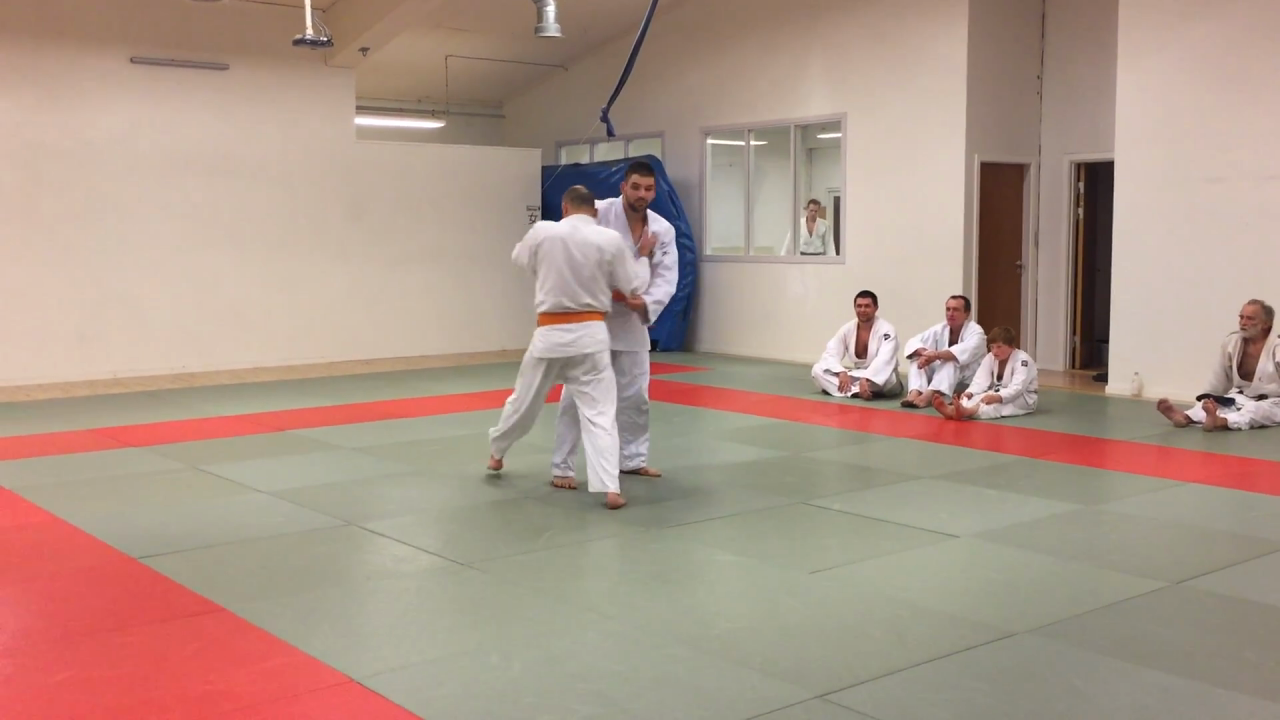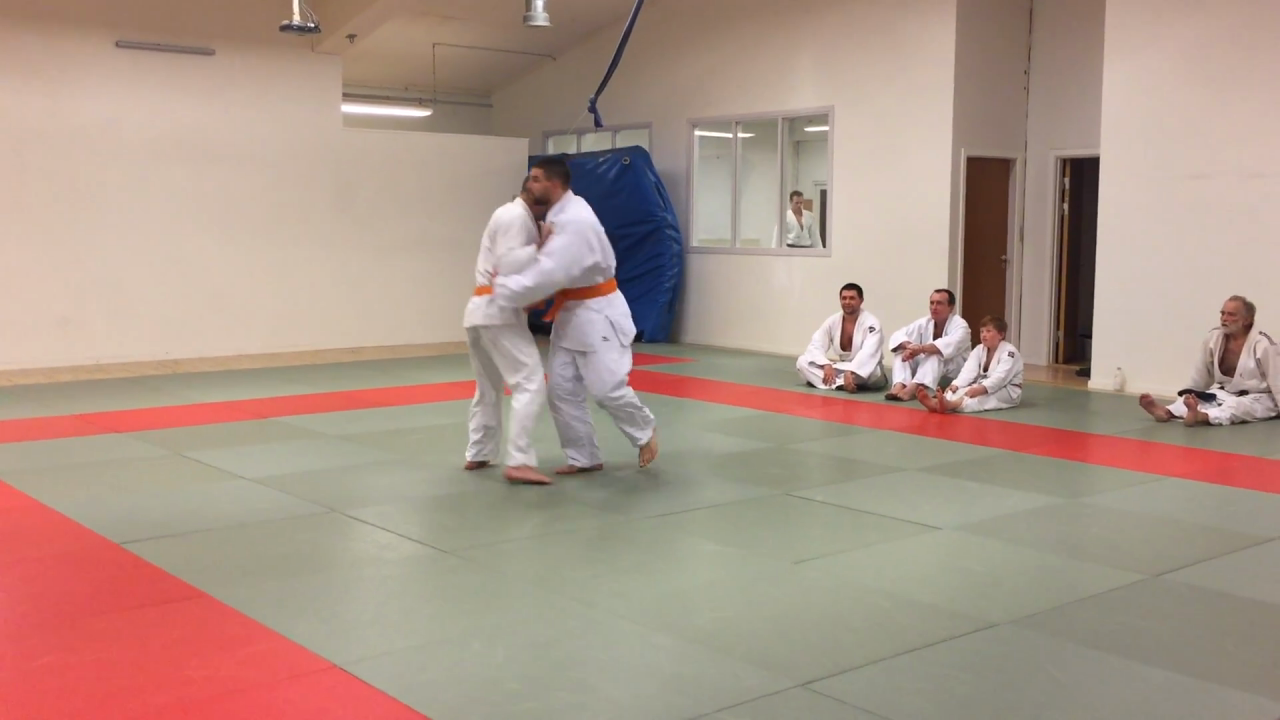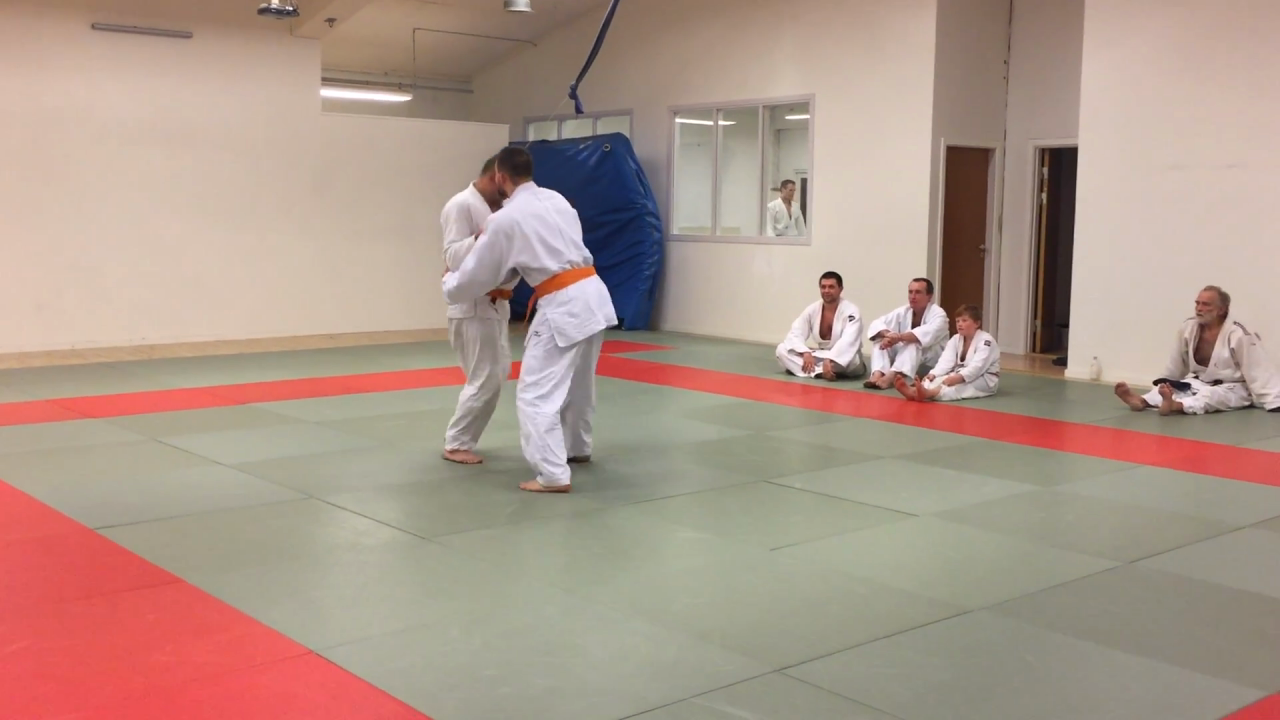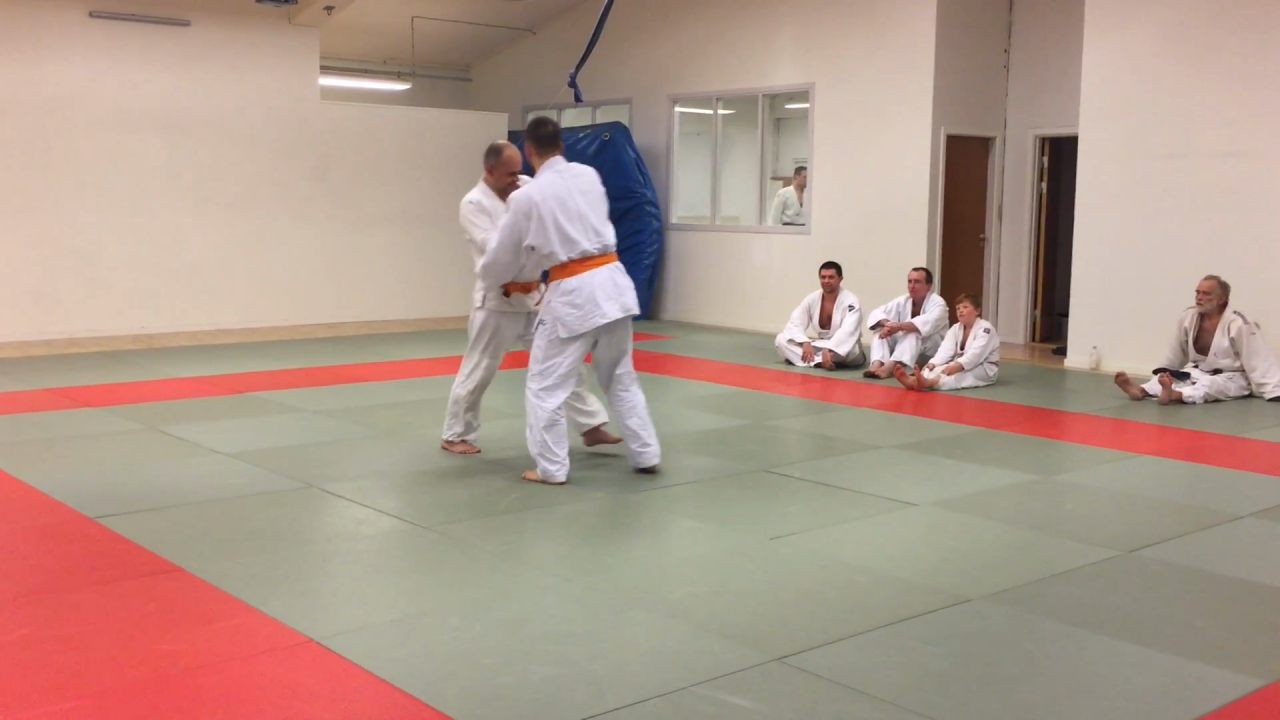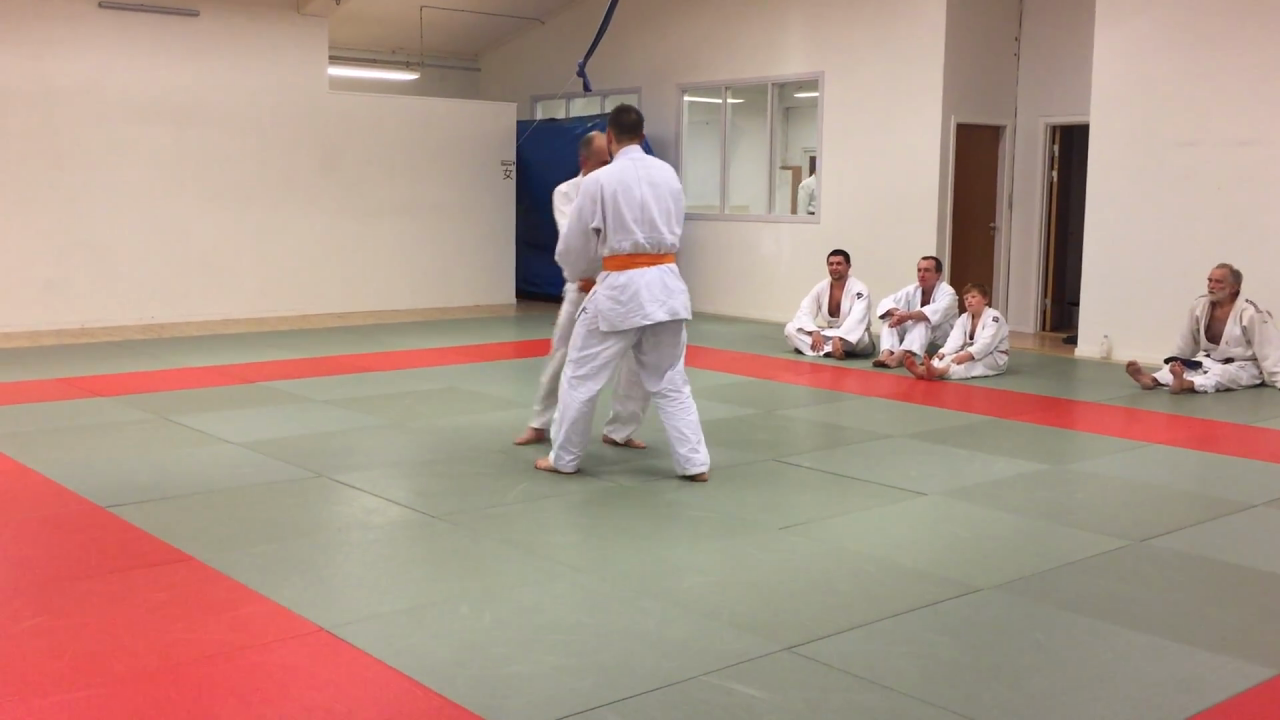
dt=0.4s
person 1, frame 1
left shoulder: (662, 230)
right shoulder: (599, 213)
left elbow: (666, 277)
left wrist: (645, 303)
left hip: (631, 318)
left knee: (635, 395)
left ankle: (633, 459)
right ankle: (563, 467)
person 1, frame 2
left shoulder: (573, 223)
right shoulder: (568, 211)
left elbow: (546, 277)
left wrist: (501, 287)
left hip: (599, 312)
right hip: (573, 312)
left knee: (609, 388)
right knee: (561, 389)
left ankle: (644, 430)
right ankle: (583, 456)
person 1, frame 3
left shoulder: (505, 220)
right shoulder: (556, 199)
left elbow: (478, 275)
left wrist: (449, 285)
left hip: (564, 305)
right hip: (591, 294)
left knee: (537, 392)
right knee: (578, 384)
left ankle: (552, 475)
right ankle: (577, 448)
person 1, frame 4
left shoulder: (527, 197)
right shoulder: (590, 176)
left elbow: (503, 256)
left wrist: (488, 277)
left hip: (574, 292)
right hip: (613, 282)
left knee: (545, 385)
right knee: (621, 377)
left ankle: (550, 468)
right ankle: (646, 453)
person 1, frame 5
left shoulder: (599, 181)
right shoulder: (666, 173)
left elbow: (574, 245)
left wrist: (577, 270)
left hip: (621, 287)
right hip: (666, 282)
left knee: (583, 377)
right knee: (671, 382)
left ankle: (563, 458)
right ankle: (694, 463)
person 2, frame 1
left shoulder: (542, 232)
right shoulder: (610, 240)
left elbow: (520, 257)
right elbow: (635, 287)
right wrist: (643, 255)
left hip: (549, 333)
right hip: (590, 334)
left knee: (522, 403)
right knee: (600, 413)
left ankle: (497, 456)
right ankle: (609, 488)
person 2, frame 2
left shoulder: (510, 214)
right shoulder: (517, 218)
right elbow: (510, 264)
right wrist: (542, 246)
left hip: (481, 312)
right hip: (499, 313)
left knee: (488, 388)
right knee: (530, 384)
left ankle: (477, 454)
right ankle: (518, 462)
person 2, frame 3
left shoulder: (499, 203)
right shoulder: (460, 207)
right elbow: (454, 258)
left hip: (496, 304)
right hip: (473, 307)
left knee: (496, 374)
right knee: (487, 380)
left ankle: (463, 434)
right ankle: (456, 445)
person 2, frame 4
left shoulder: (525, 188)
right shoulder: (473, 203)
right elbow: (492, 246)
left hip: (531, 295)
right hip: (497, 299)
right knee: (479, 369)
left ankle: (592, 427)
right ankle: (454, 435)
person 2, frame 5
right shoulder: (565, 192)
right hip: (585, 292)
left knee: (634, 364)
right knee: (561, 361)
left ankle: (620, 431)
right ankle: (541, 421)
